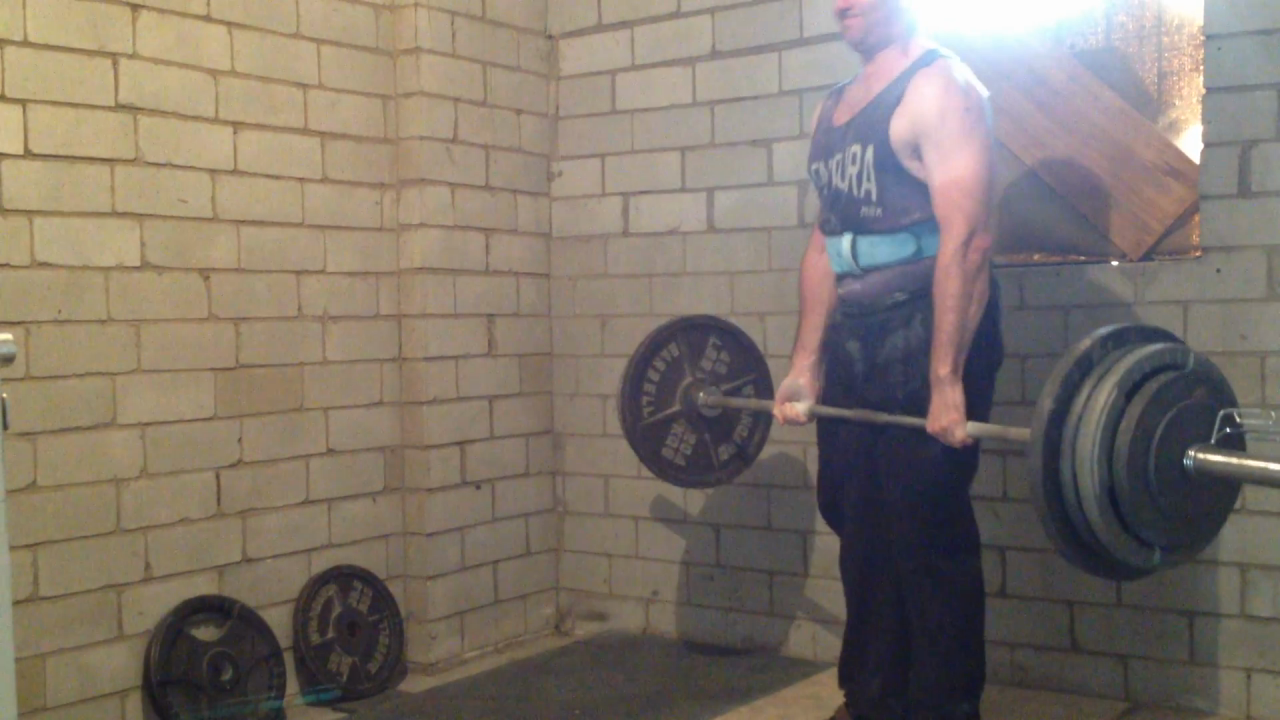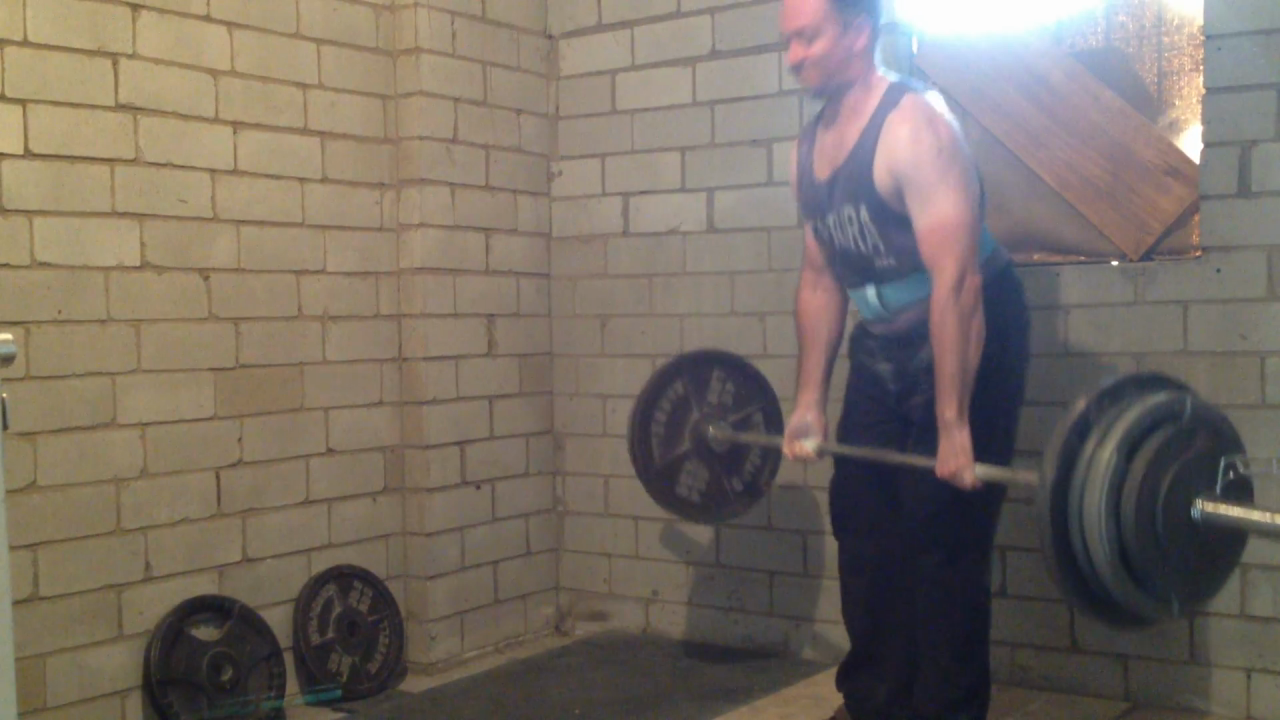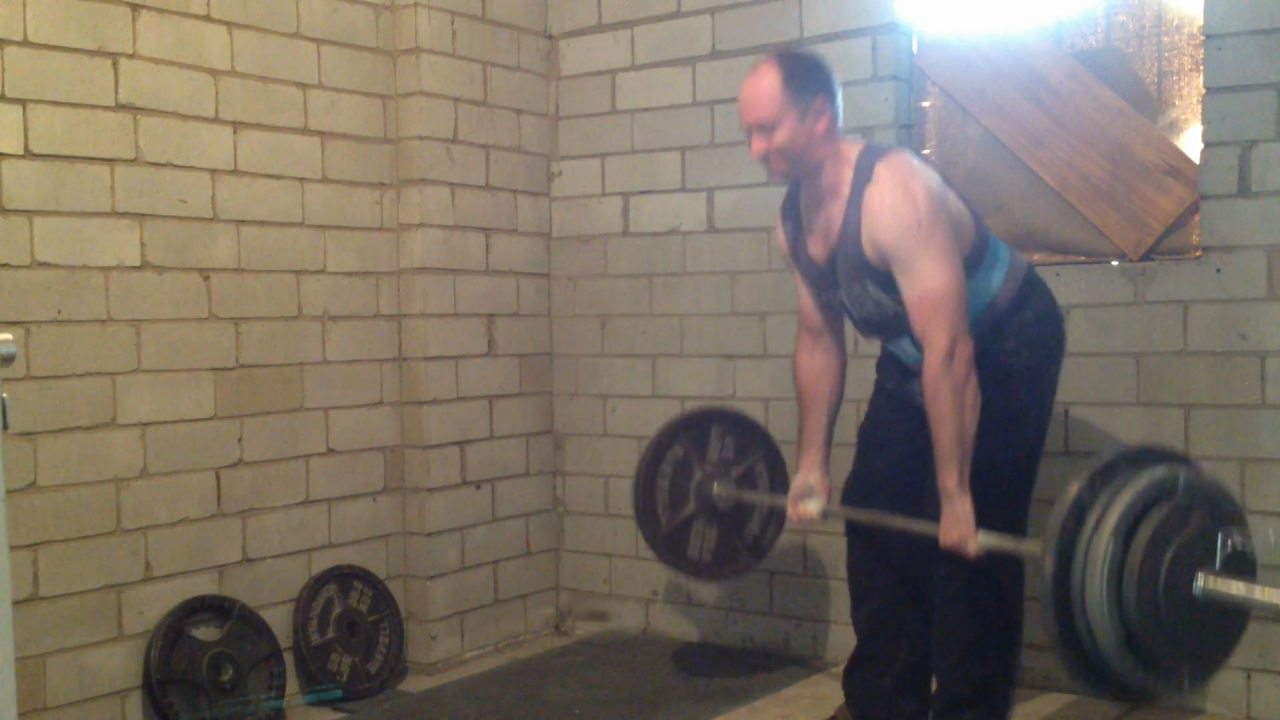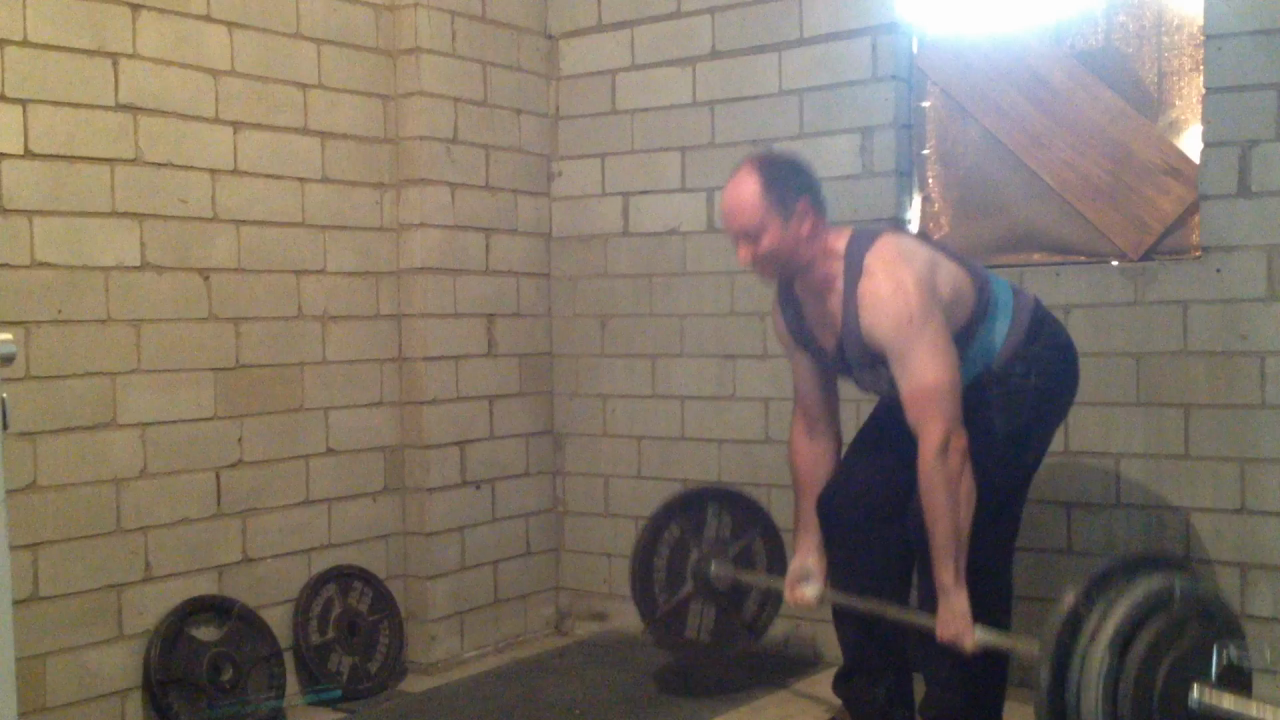
dt=0.3s
person 1, frame 1
left shoulder: (939, 89)
right shoulder: (836, 103)
left elbow: (964, 238)
left wrist: (948, 381)
right wrist: (804, 363)
left hip: (928, 333)
right hip: (856, 338)
left knee: (926, 531)
right knee: (857, 524)
person 1, frame 2
left shoulder: (915, 125)
right shoulder: (811, 144)
left elbow: (957, 279)
right elbow: (820, 279)
left wrist: (953, 425)
right wrist: (809, 399)
left hip: (962, 342)
right hip: (882, 349)
left knee: (941, 537)
right knee: (863, 528)
person 1, frame 3
left shoulder: (894, 195)
right shoulder: (793, 219)
left elbow: (949, 351)
right elbow: (818, 340)
left wrist: (955, 496)
right wrist: (811, 463)
left hip: (1006, 343)
right hip: (910, 356)
left knee: (966, 540)
right knee: (873, 513)
person 1, frame 4
left shoulder: (890, 285)
right shoulder: (791, 304)
left elbow: (942, 446)
right elbow: (813, 422)
left wrist: (952, 591)
right wrist: (808, 544)
left hip: (1018, 373)
right hip: (926, 387)
left knee: (948, 538)
right knee: (849, 513)
